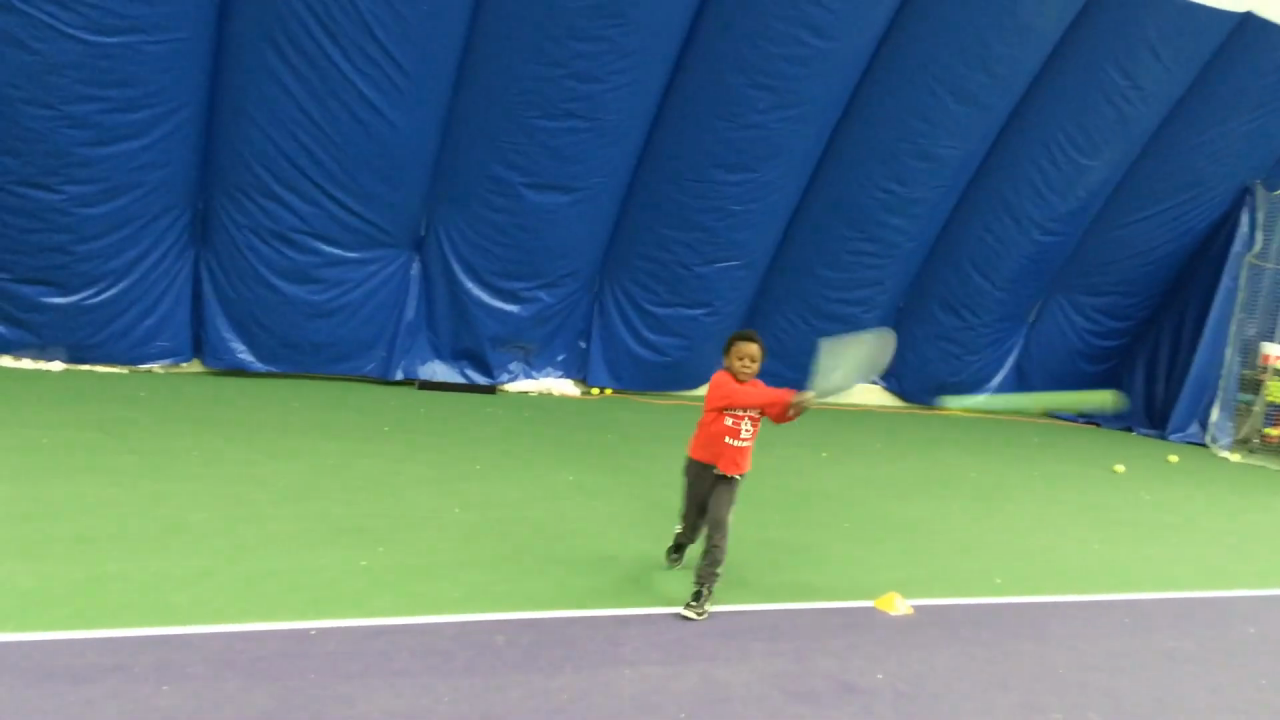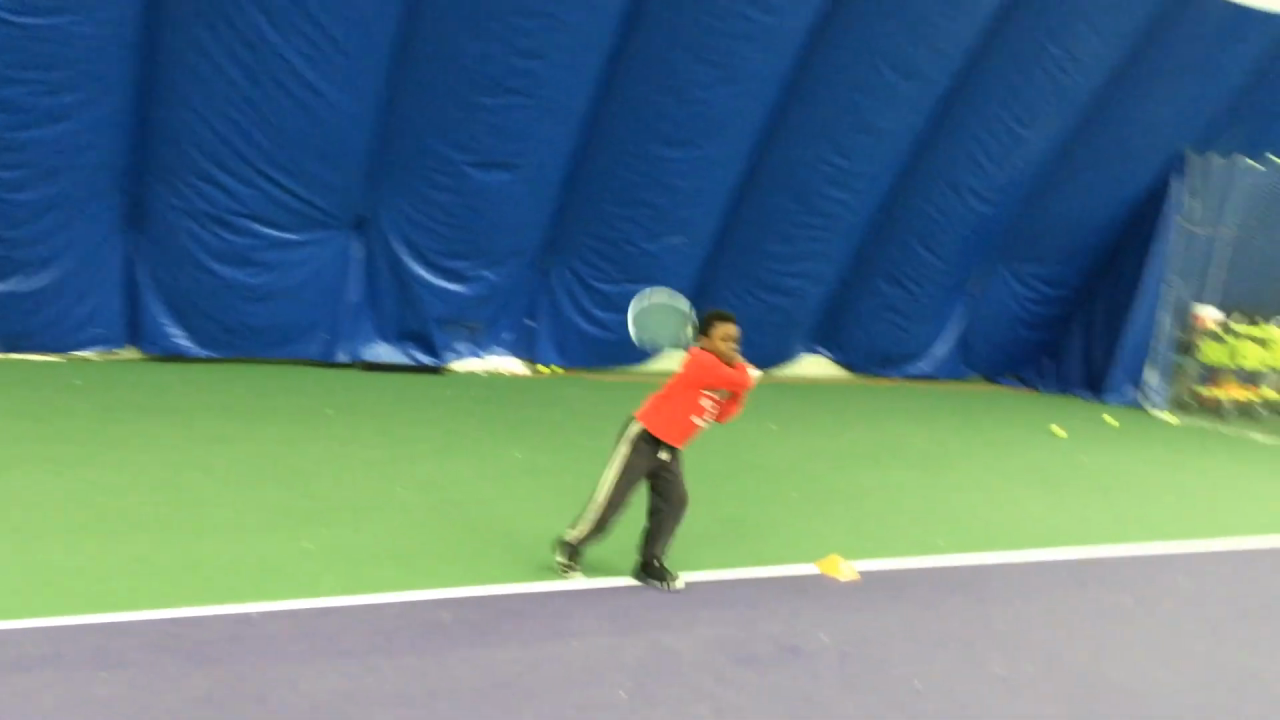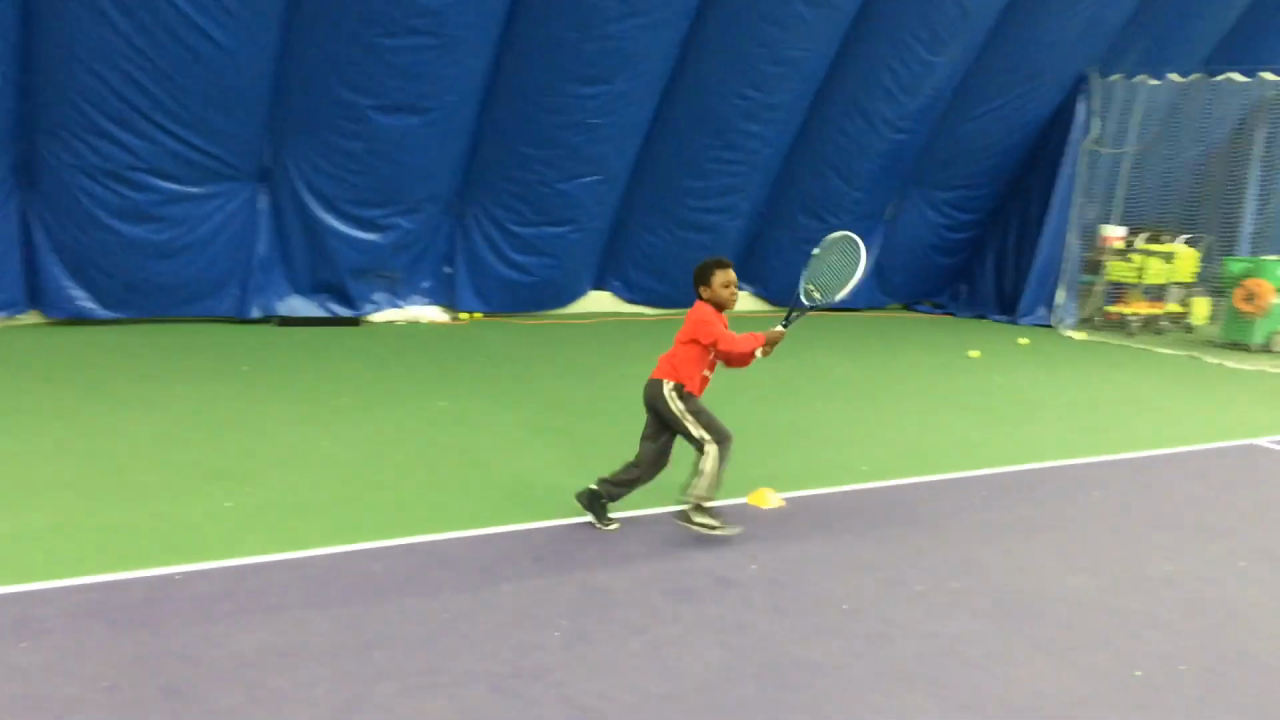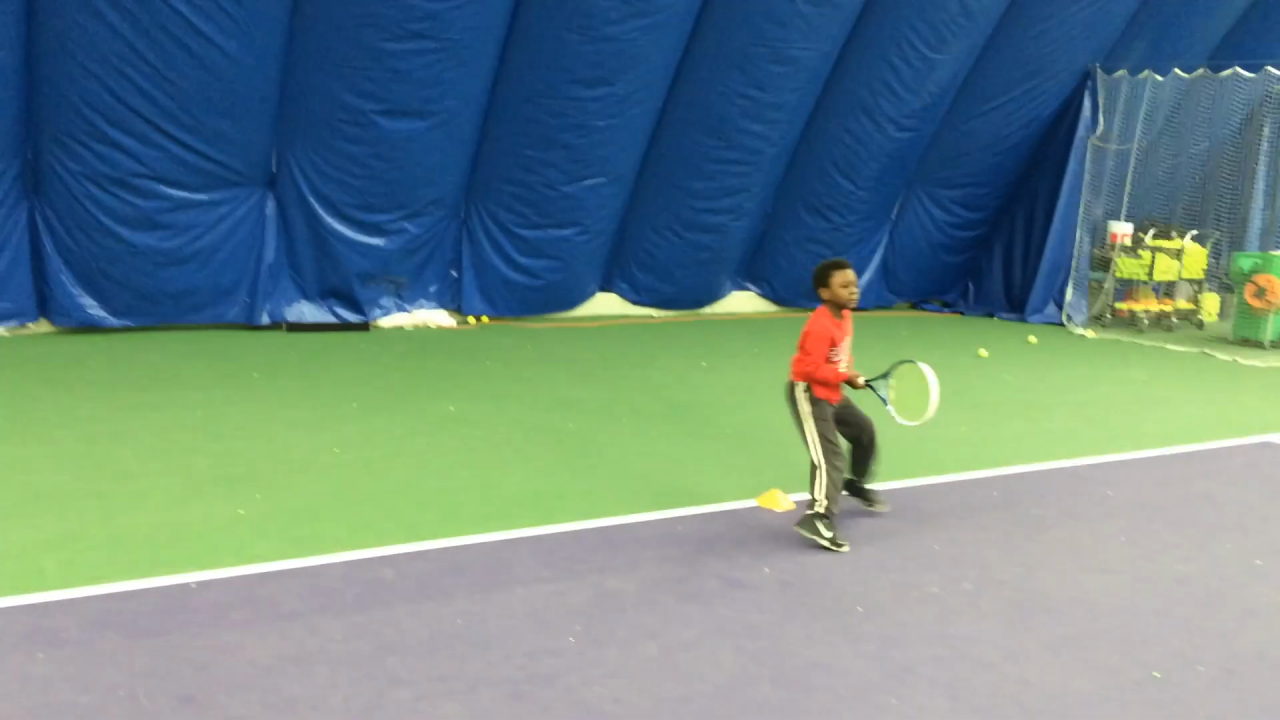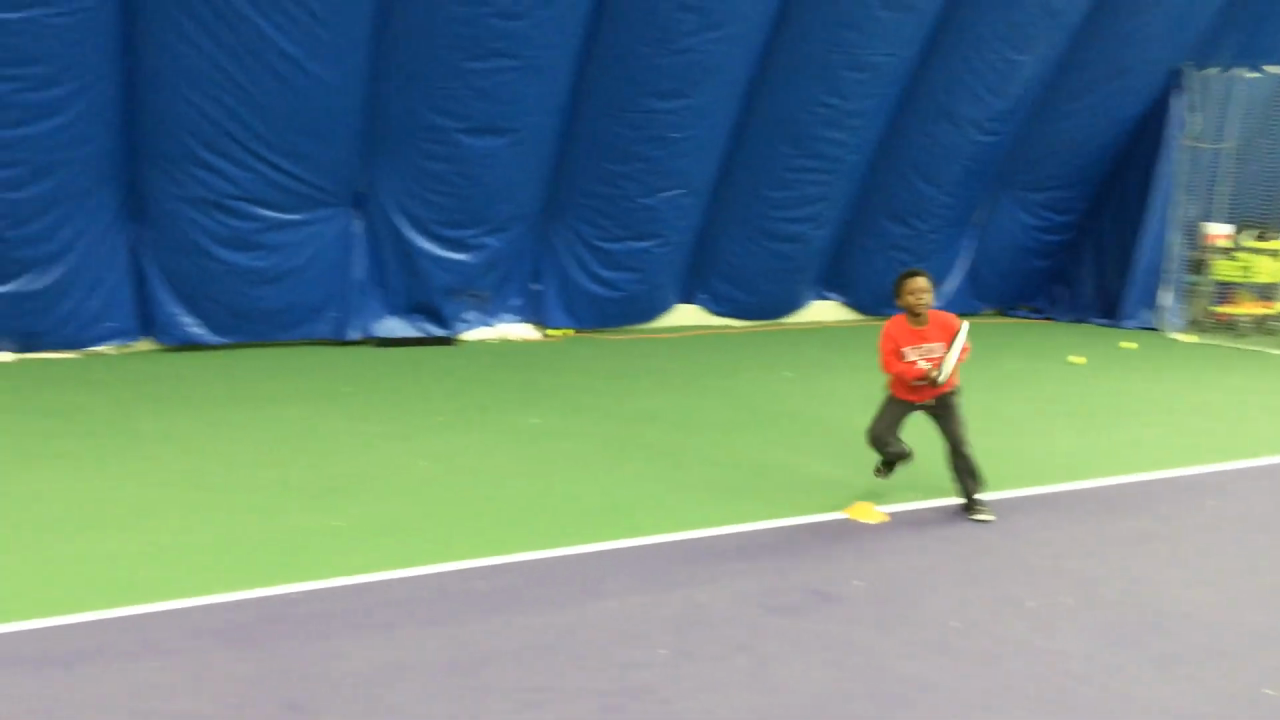
dt=0.4s
person 1, frame 1
left shoulder: (762, 392)
right shoulder: (720, 382)
left elbow: (778, 414)
right elbow: (746, 396)
left wrist: (795, 406)
right wrist: (788, 397)
left hip: (733, 472)
right hip: (701, 465)
left knee: (717, 525)
right knee: (692, 519)
left ankle: (704, 590)
right ankle: (680, 544)
person 1, frame 2
left shoulder: (721, 376)
right shoulder: (702, 362)
left elbow: (724, 414)
right elbow: (743, 381)
left wrist: (740, 374)
right wrist: (746, 372)
left hip: (668, 449)
right hip: (646, 438)
left knee: (673, 501)
right knee: (611, 498)
left ankle: (651, 563)
right ankle: (570, 546)
person 1, frame 3
left shoulder: (718, 318)
right shoulder: (702, 316)
left elbow: (732, 356)
right elbow: (728, 343)
left wrist: (758, 350)
right wrist: (764, 337)
left hip: (676, 392)
right hip: (669, 389)
left knee: (652, 457)
right knee: (717, 441)
left ankle: (596, 496)
right ankle: (696, 508)
person 1, frame 4
left shoulder: (844, 317)
right shoulder: (819, 326)
right elbow: (813, 368)
left wrist: (850, 374)
right wrist: (847, 377)
left hip: (829, 393)
right hip: (808, 394)
left knee: (865, 431)
right knee: (828, 454)
left ankle: (856, 484)
right ankle: (818, 519)
person 1, frame 5
left shoulder: (948, 322)
right shoulder: (892, 328)
left elbow: (963, 350)
right elbow: (890, 365)
right wrist: (921, 373)
left hip: (940, 393)
right hip: (903, 392)
left knee: (958, 442)
right knee: (878, 434)
left ankle: (972, 497)
right ankle: (895, 455)
